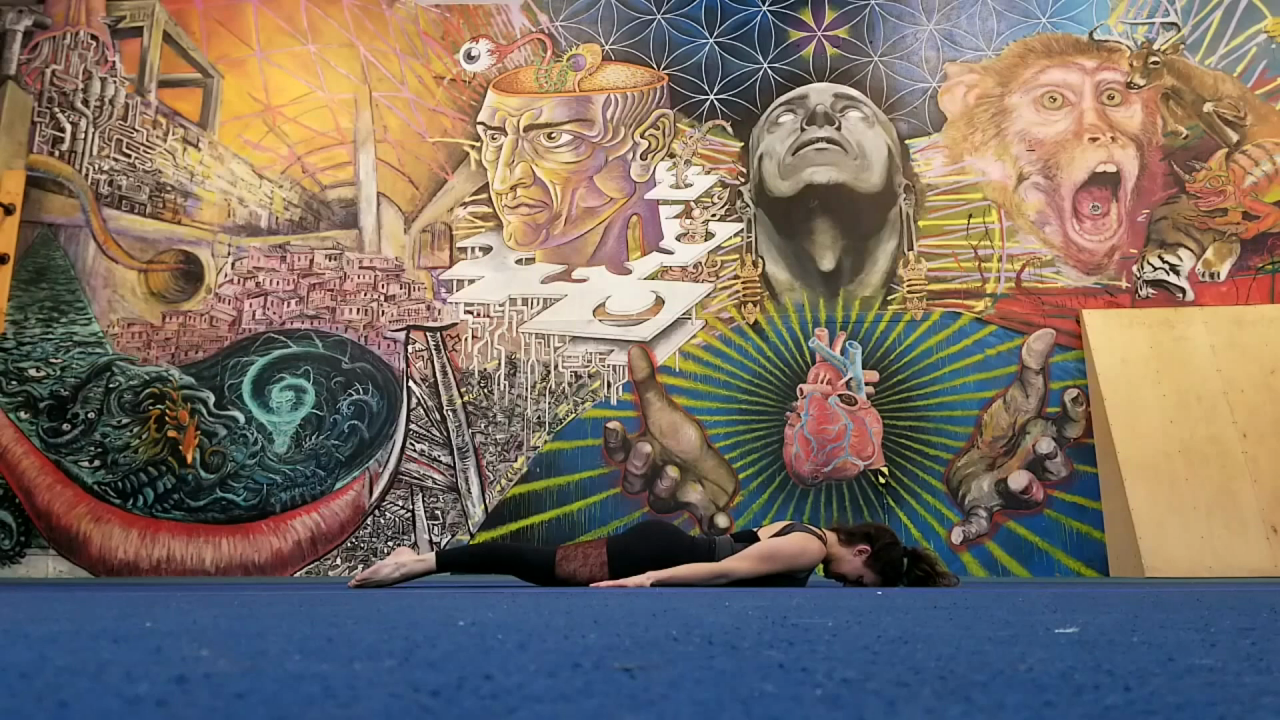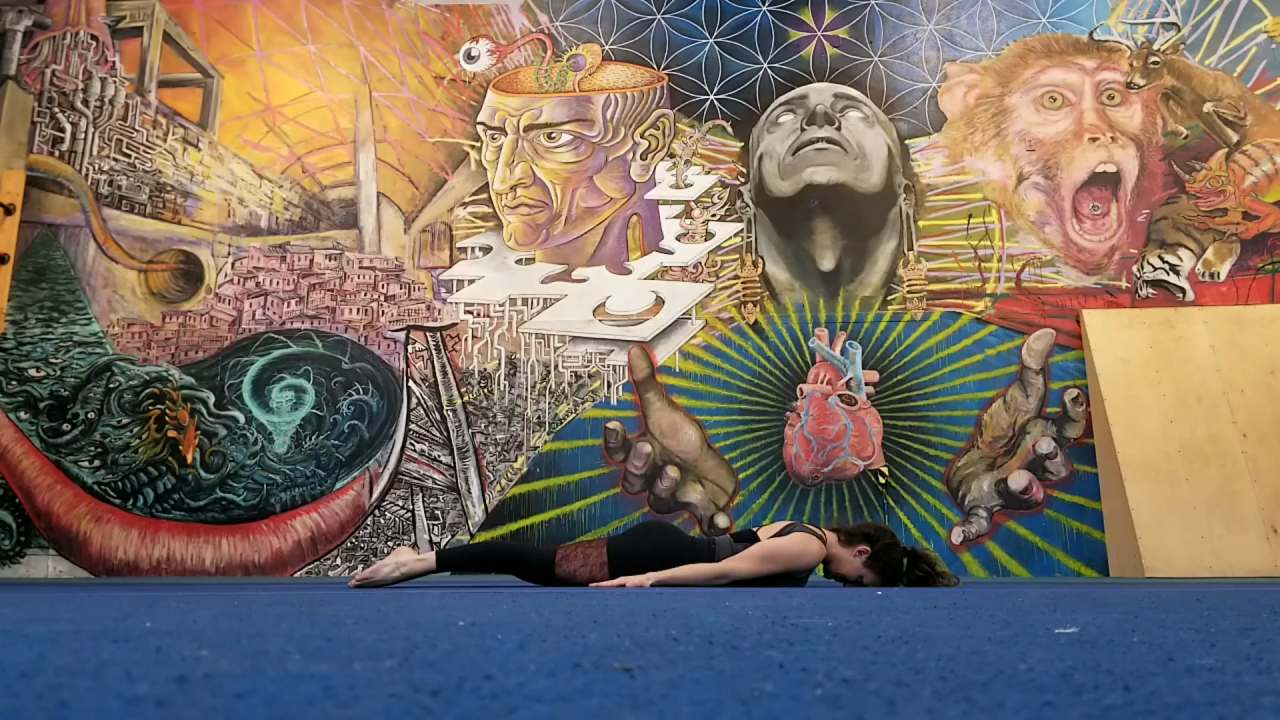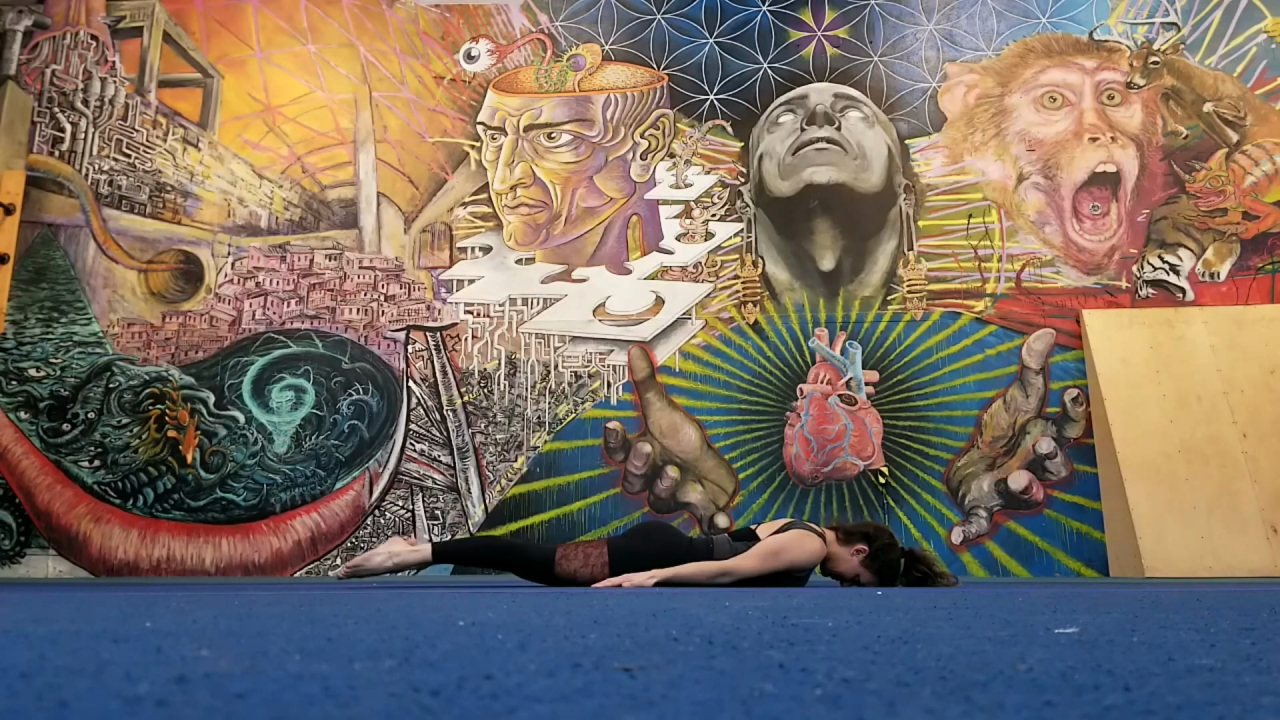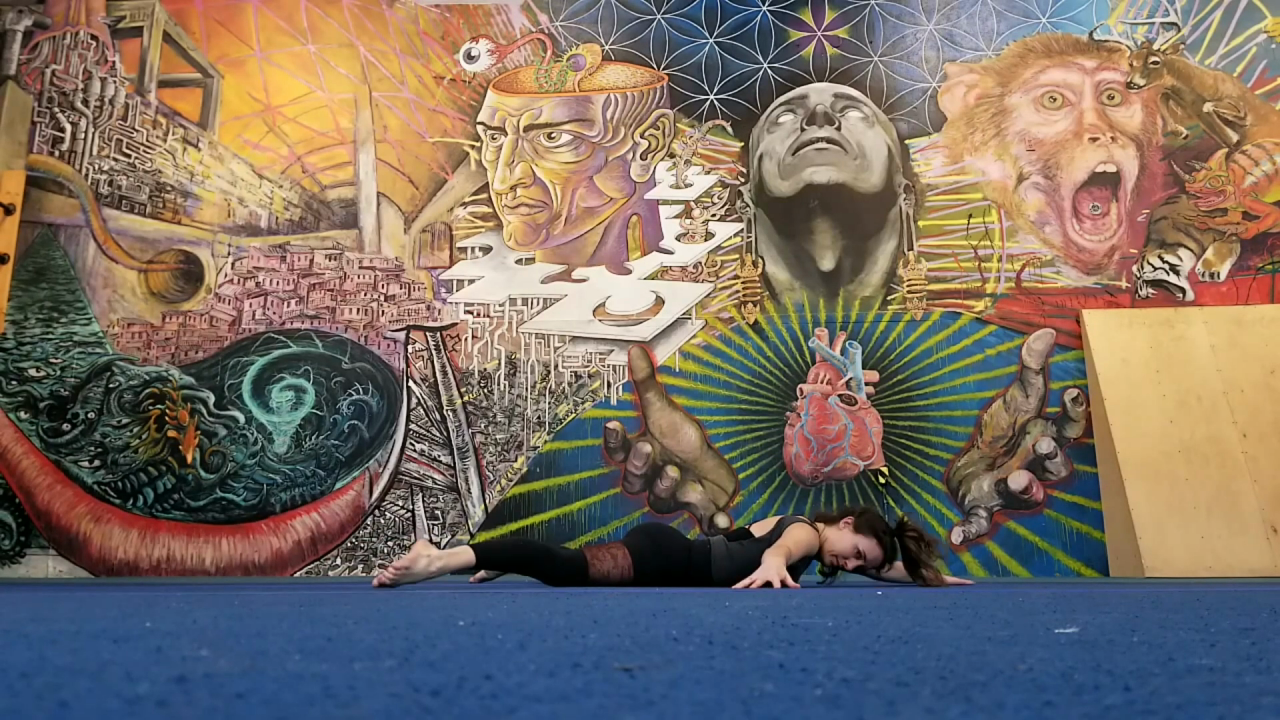
dt=1s
person 1, frame 1
left shoulder: (801, 534)
right shoulder: (810, 548)
right elbow: (727, 571)
right wrist: (649, 580)
left hip: (663, 543)
right hip: (659, 551)
left knee: (539, 564)
right knee: (538, 565)
left ankle: (420, 560)
right ankle: (421, 561)
person 1, frame 2
left shoulder: (799, 533)
right shoulder: (810, 549)
right elbow: (725, 572)
right wrist: (648, 581)
left hip: (663, 545)
right hip: (659, 553)
left knee: (539, 565)
right knee: (538, 563)
left ankle: (422, 559)
right ankle: (420, 562)
person 1, frame 3
left shoulder: (796, 529)
right shoulder: (811, 545)
right elbow: (730, 571)
right wrist: (654, 578)
left hip: (661, 544)
right hip: (657, 552)
left knee: (542, 562)
right knee: (535, 563)
left ankle: (424, 551)
right ankle: (410, 554)
person 1, frame 4
left shoulder: (825, 546)
right shoulder: (808, 531)
left elbow: (888, 563)
right elbow: (774, 550)
left wrist: (936, 576)
right wrist: (774, 566)
left hip: (669, 563)
right hip: (663, 559)
right knee: (567, 568)
right ankle: (445, 558)
